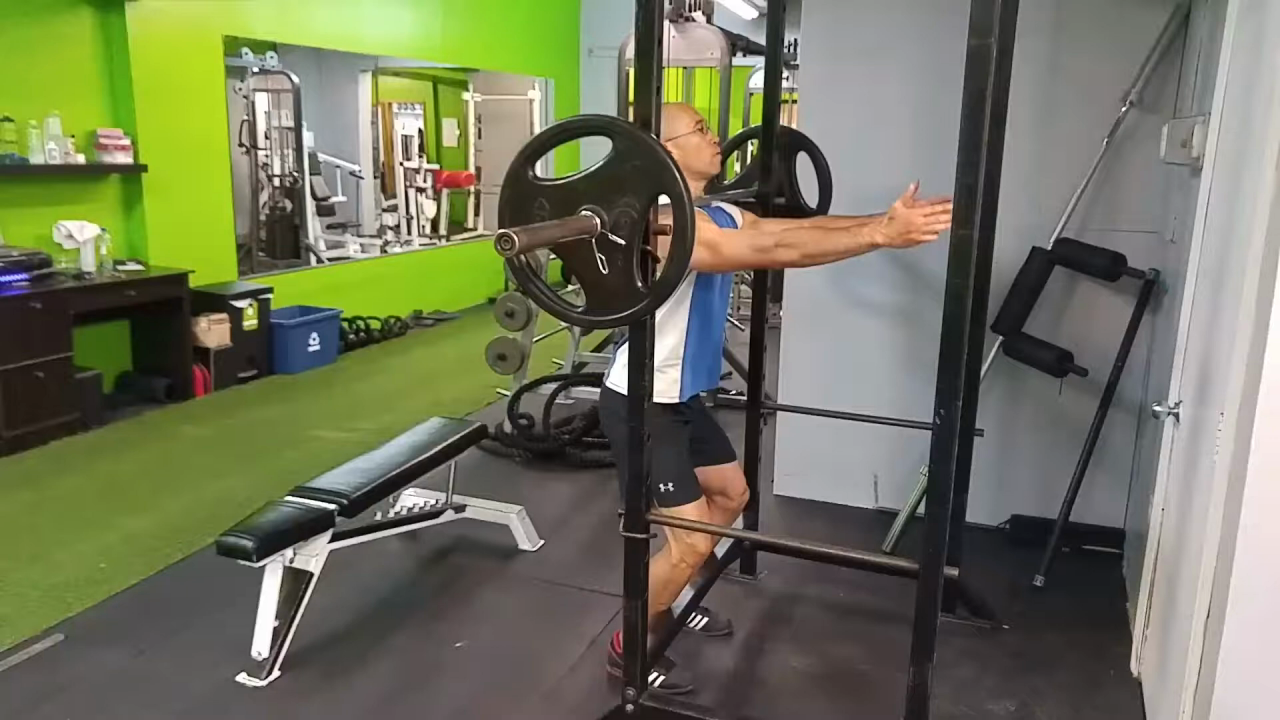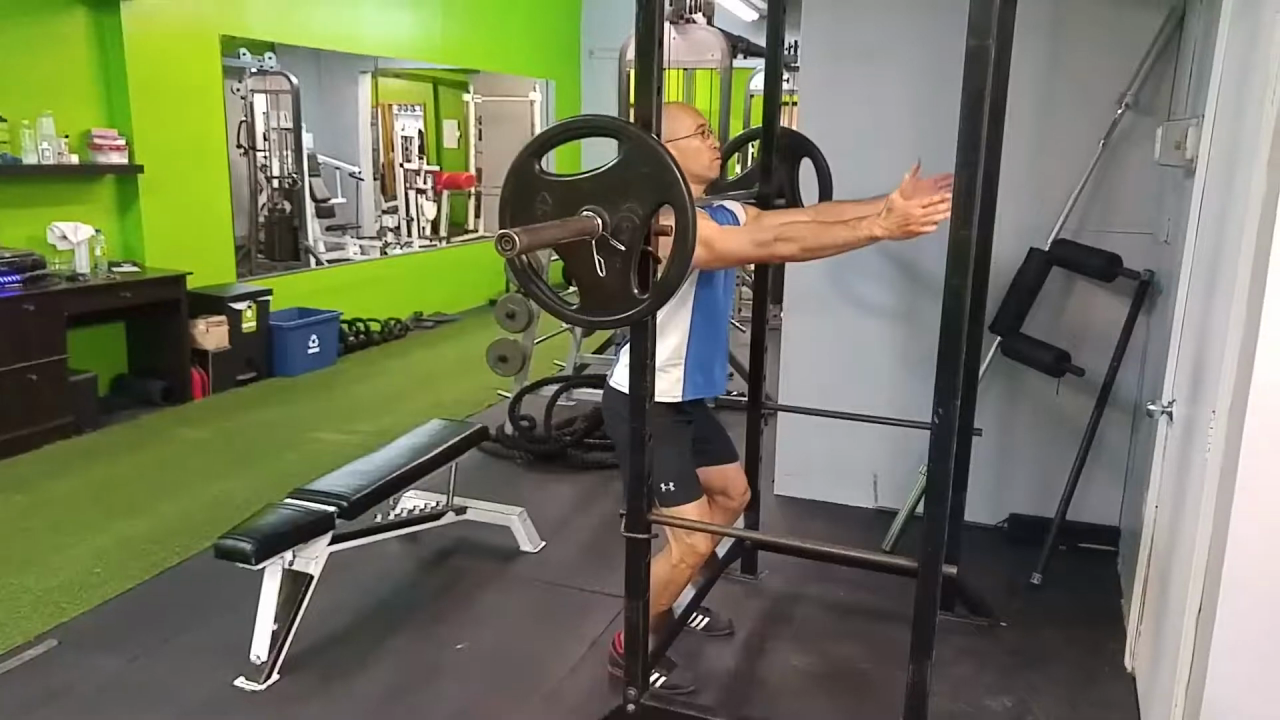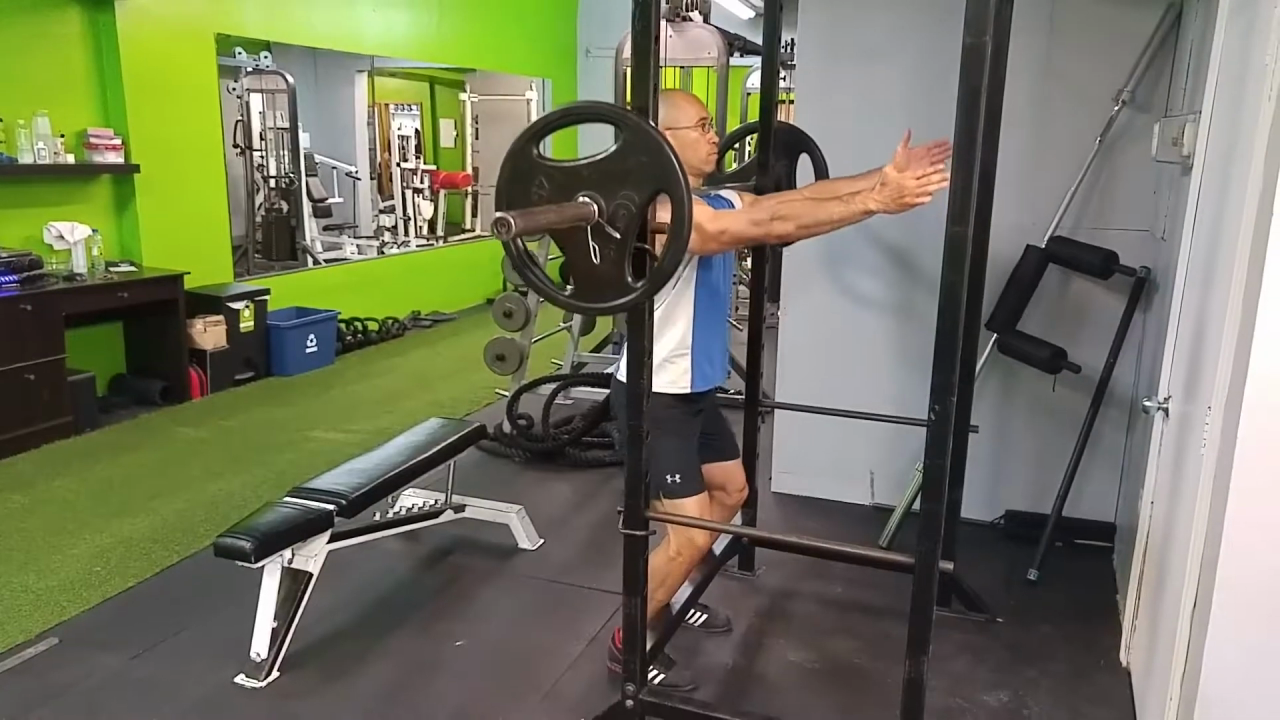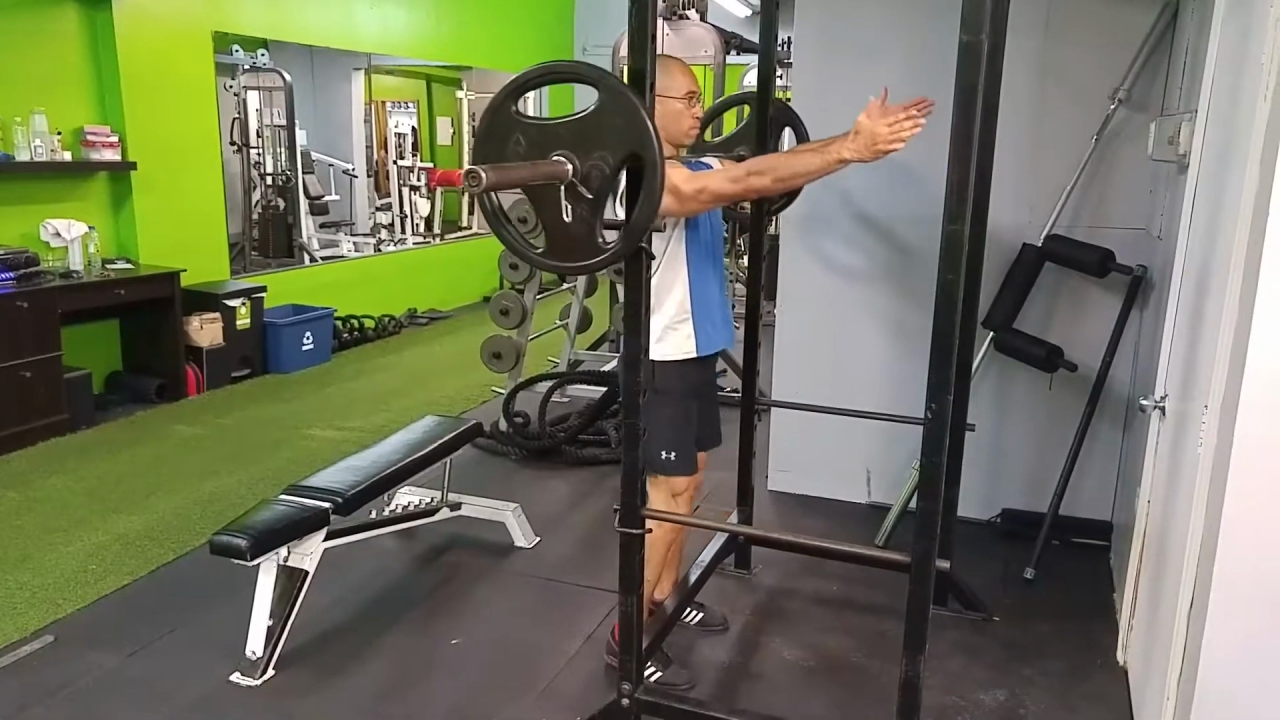
dt=0.5s
person 1, frame 1
left shoulder: (723, 216)
left elbow: (792, 230)
right elbow: (774, 251)
left wrist: (887, 219)
right wrist: (880, 235)
left hip: (682, 397)
right hip: (640, 402)
left knee: (730, 496)
right knee: (692, 540)
left ankle: (666, 602)
right ankle: (628, 647)
person 1, frame 2
left shoulder: (725, 214)
left elbow: (800, 219)
right elbow: (775, 246)
left wrist: (891, 203)
right wrist: (880, 228)
left hip: (687, 397)
right hip: (645, 402)
left knee: (732, 495)
right knee: (692, 539)
left ankle: (669, 601)
right ankle: (630, 647)
person 1, frame 3
left shoulder: (719, 202)
right shoulder: (667, 212)
left elbow: (797, 199)
right elbow: (772, 226)
left wrist: (884, 176)
right wrist: (875, 202)
left hip: (696, 387)
right hip: (655, 395)
left knee: (731, 492)
right knee: (691, 532)
left ankle: (669, 597)
right ankle: (629, 642)
person 1, frame 4
left shoulder: (701, 170)
right shoulder: (652, 180)
left elbow: (769, 166)
right elbow: (752, 182)
left wrist: (857, 136)
right wrist: (851, 152)
left hip: (697, 354)
right hip: (662, 363)
left knee: (687, 488)
right knee: (669, 502)
left ankle: (663, 596)
right ankle: (629, 637)
